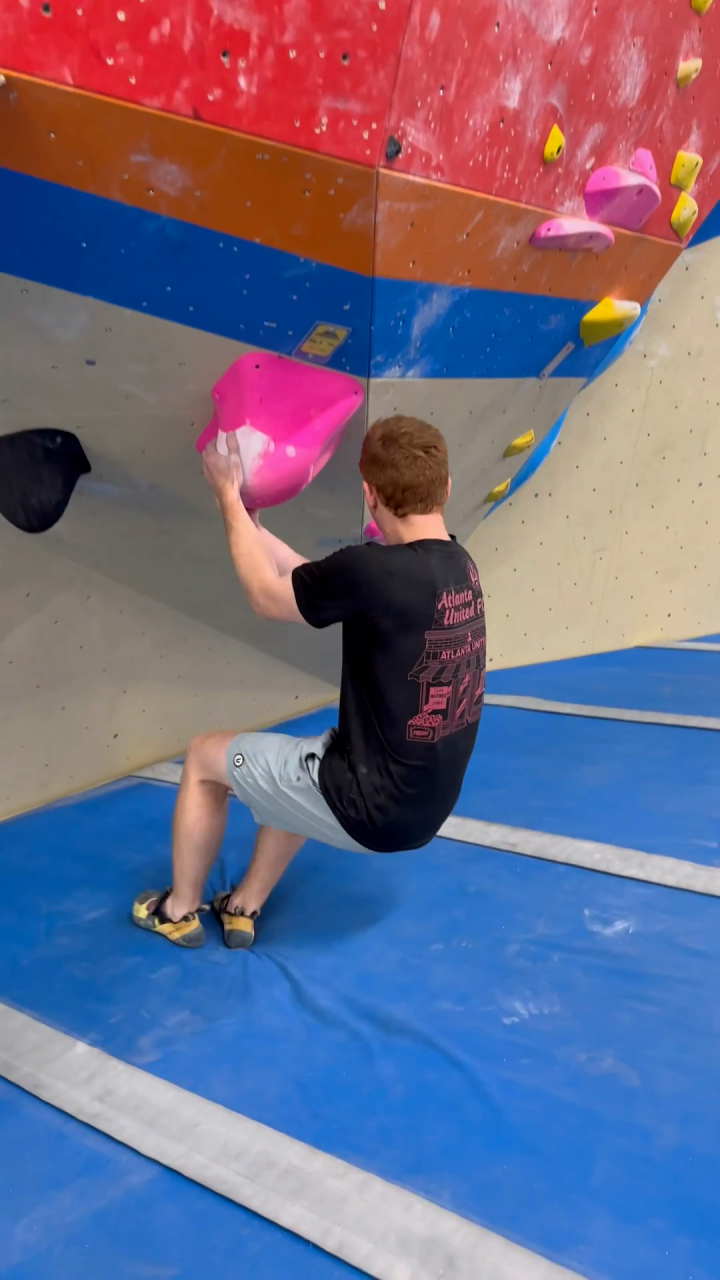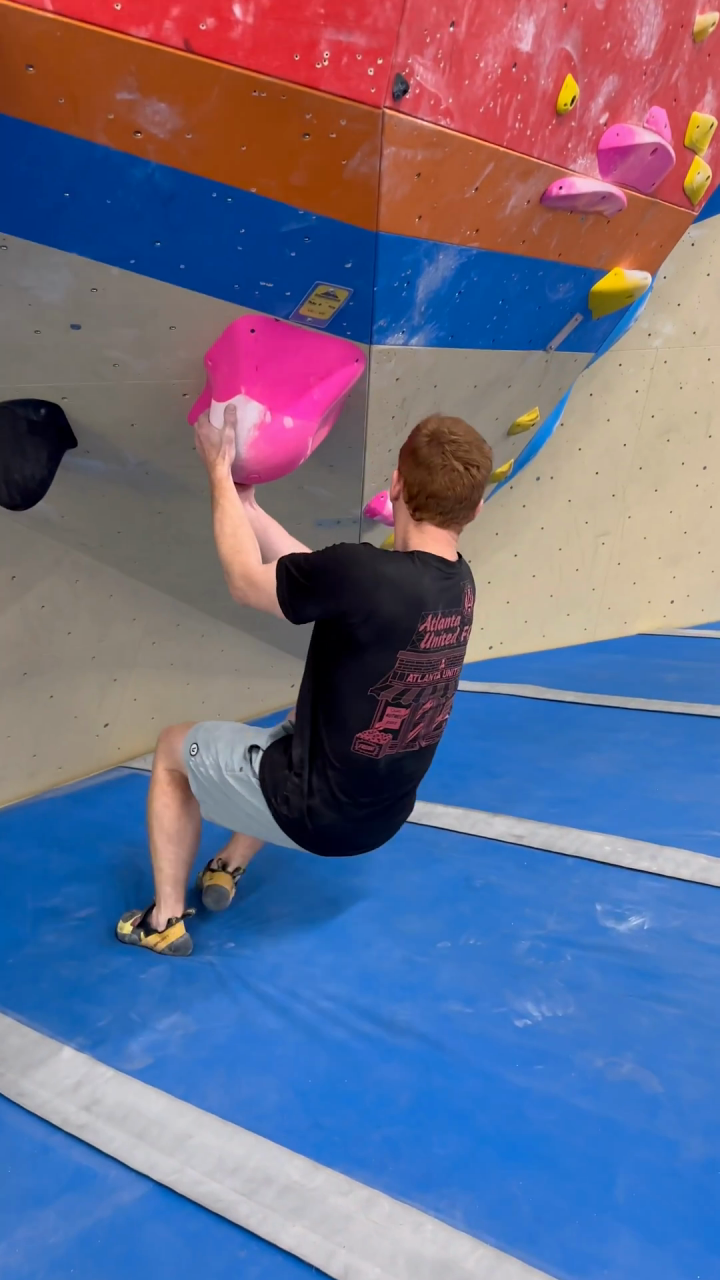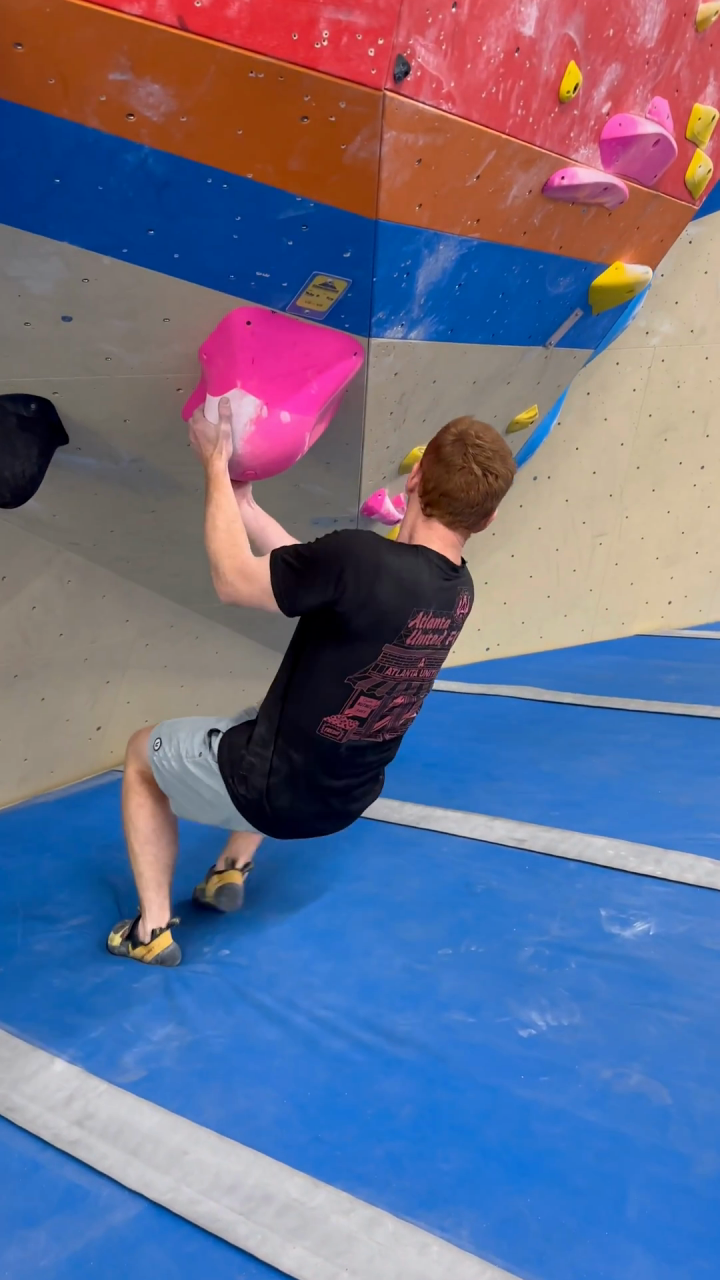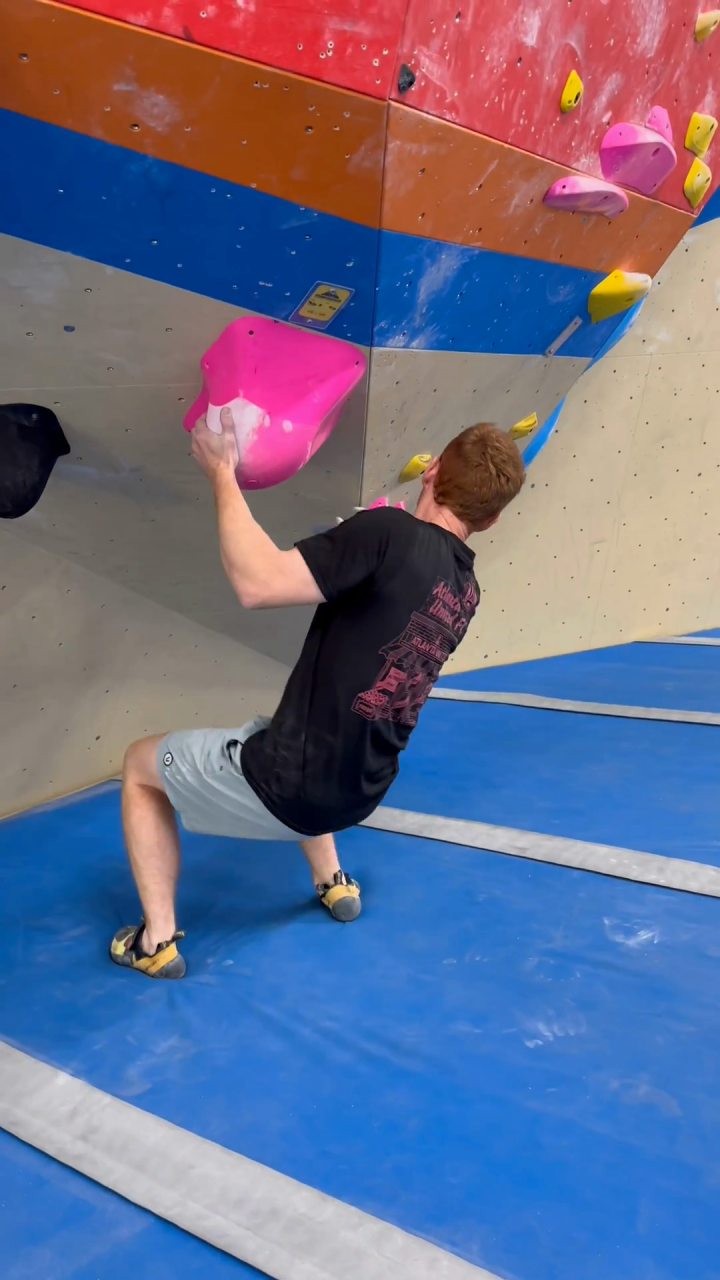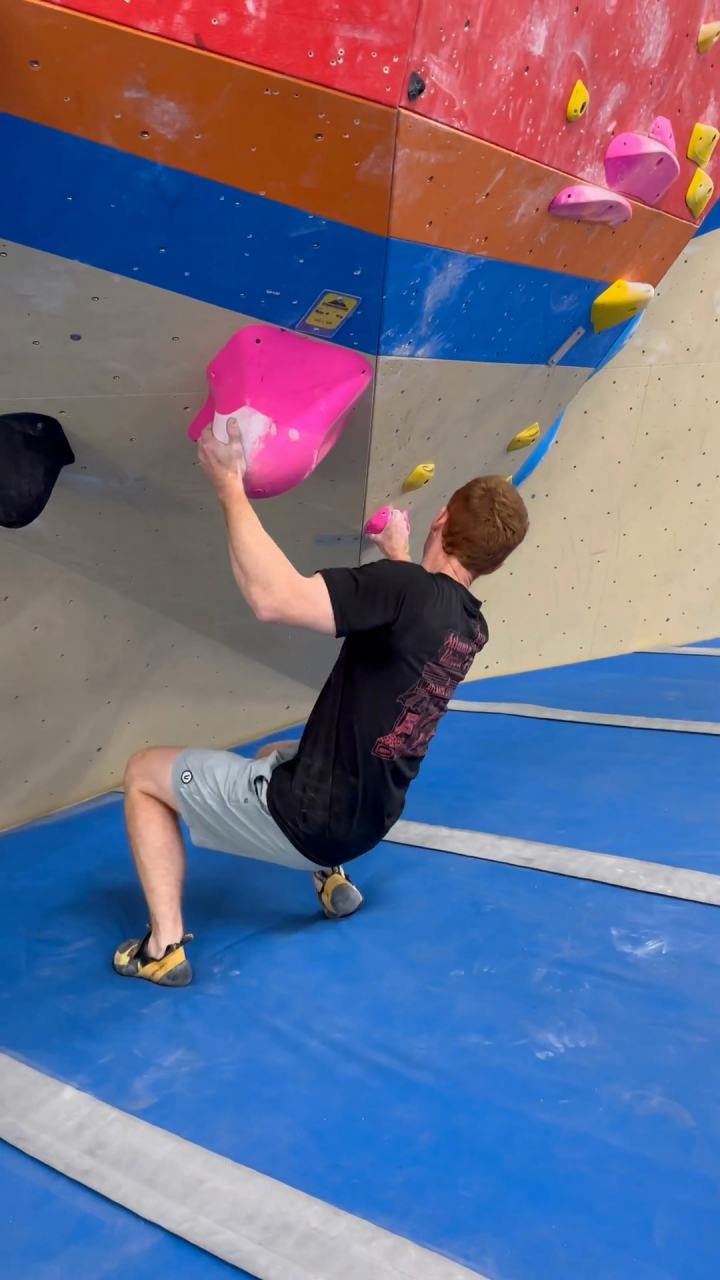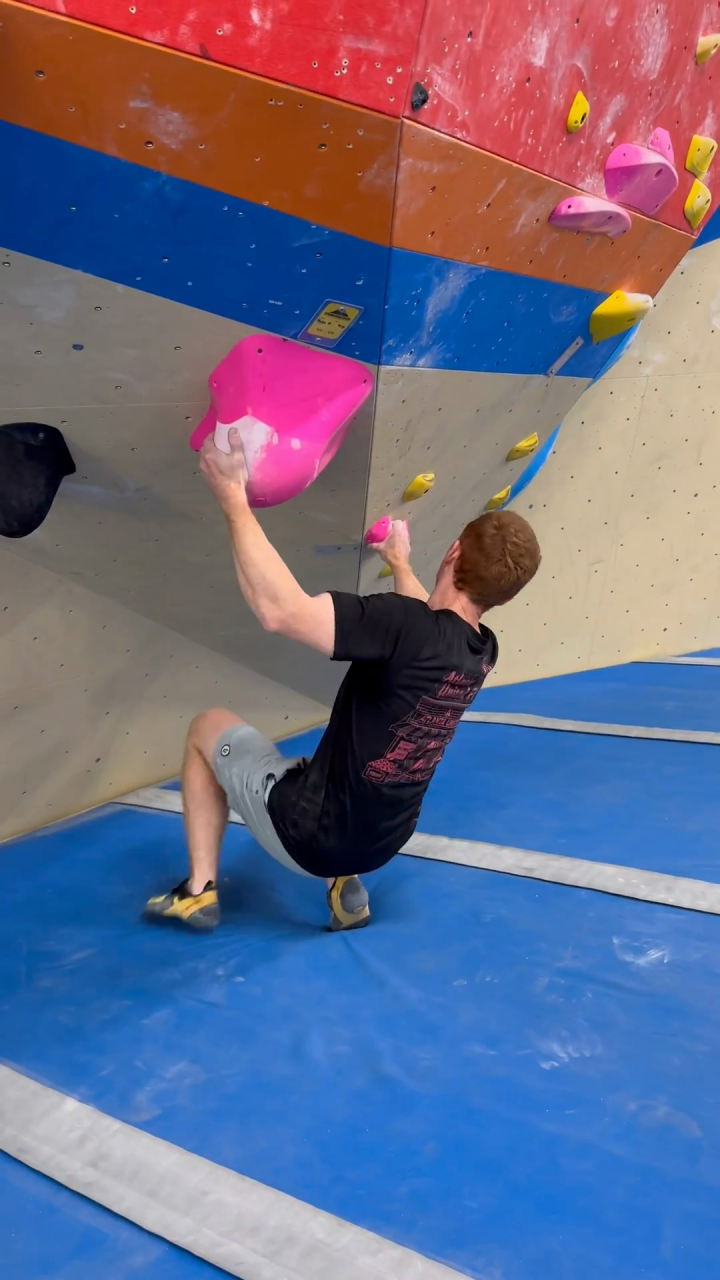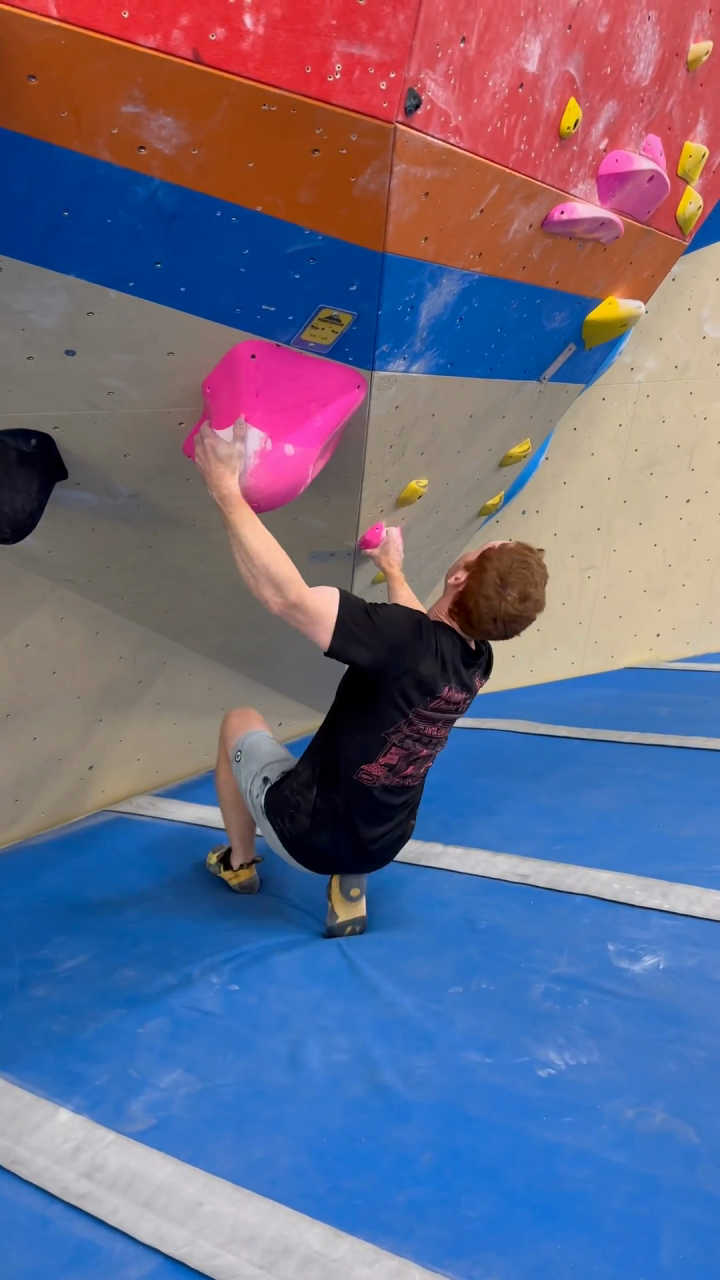
dt=0.3s
person 1, frame 1
left shoulder: (374, 570)
right shoulder: (461, 568)
left elbow: (266, 597)
left wrist: (228, 497)
right wrist: (252, 527)
left hip: (371, 808)
right hip: (423, 802)
left knee: (205, 756)
right knee: (302, 754)
left ankle: (179, 910)
right ankle: (244, 908)
person 1, frame 2
left shoulder: (362, 573)
right shoulder: (459, 582)
left elbow: (246, 582)
left wrist: (219, 470)
right wrist: (248, 508)
left hip: (316, 811)
right hip: (383, 813)
left knee: (174, 747)
left ankle: (166, 919)
right ankle: (228, 868)
person 1, frame 3
left shoulder: (359, 557)
right shoulder: (457, 593)
left elbow: (232, 582)
left wrist: (215, 467)
right wrist: (244, 509)
left hip: (269, 787)
right hip: (346, 797)
left knee: (142, 750)
left ankle: (153, 929)
right ankle: (230, 871)
person 1, frame 4
left shoulder: (389, 532)
right shoulder: (466, 589)
left elbow: (256, 583)
left wrist: (222, 474)
left hip: (288, 784)
right hip: (358, 793)
left knee: (142, 764)
left ankle: (158, 941)
right ankle: (334, 882)
person 1, frame 5
left shoulder: (403, 591)
right shoulder: (472, 628)
left elbow: (273, 599)
left wrist: (230, 487)
right wrist: (398, 558)
left hip: (309, 821)
right hip: (364, 822)
left knee: (145, 772)
right knee: (280, 754)
left ankle: (165, 947)
right ankle: (333, 880)
person 1, frame 6
left shoulder: (402, 625)
right shoulder: (481, 652)
left elbow: (279, 610)
left wrist: (234, 497)
right wrist: (399, 564)
left hip: (308, 833)
right hip: (380, 840)
left knee: (209, 727)
left ankle: (200, 892)
right ankle: (348, 887)
person 1, frame 7
left shoulder: (399, 637)
right shoulder: (478, 665)
left elbow: (287, 596)
left wrist: (226, 491)
right wrist: (393, 573)
left hip: (304, 833)
right hip: (381, 841)
left knee: (241, 721)
left ankle: (239, 863)
right ankle: (349, 891)
